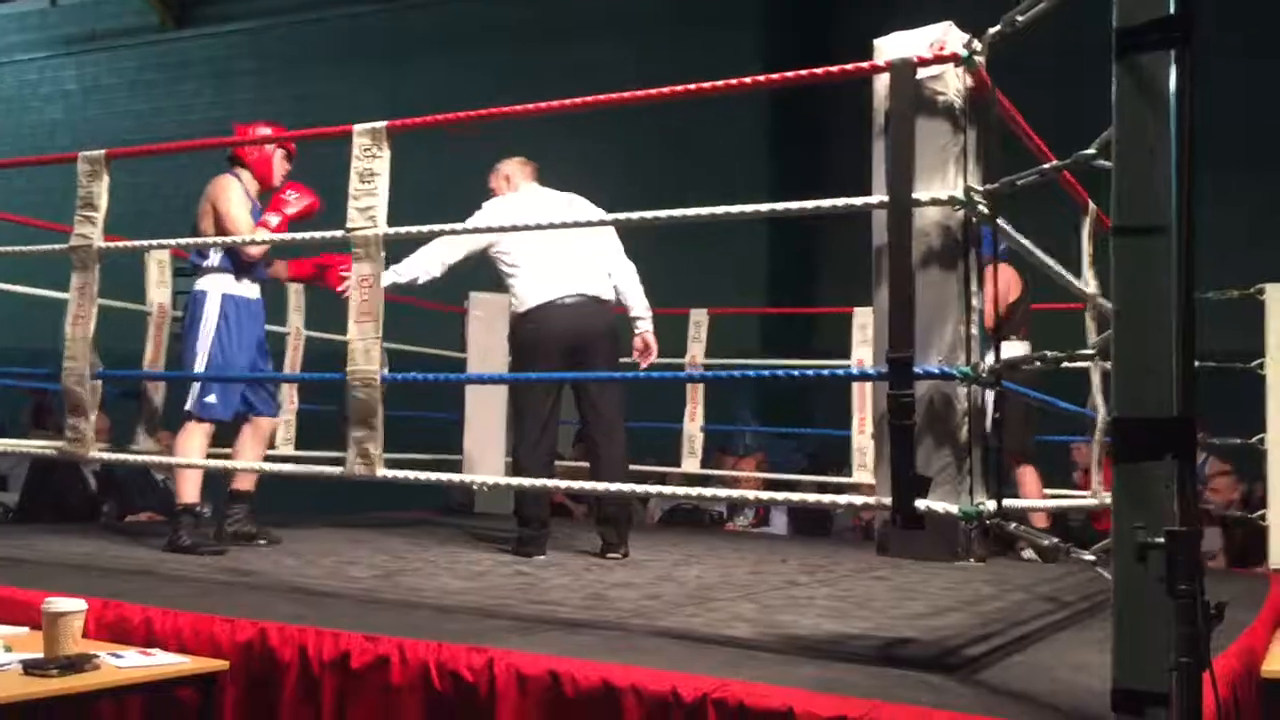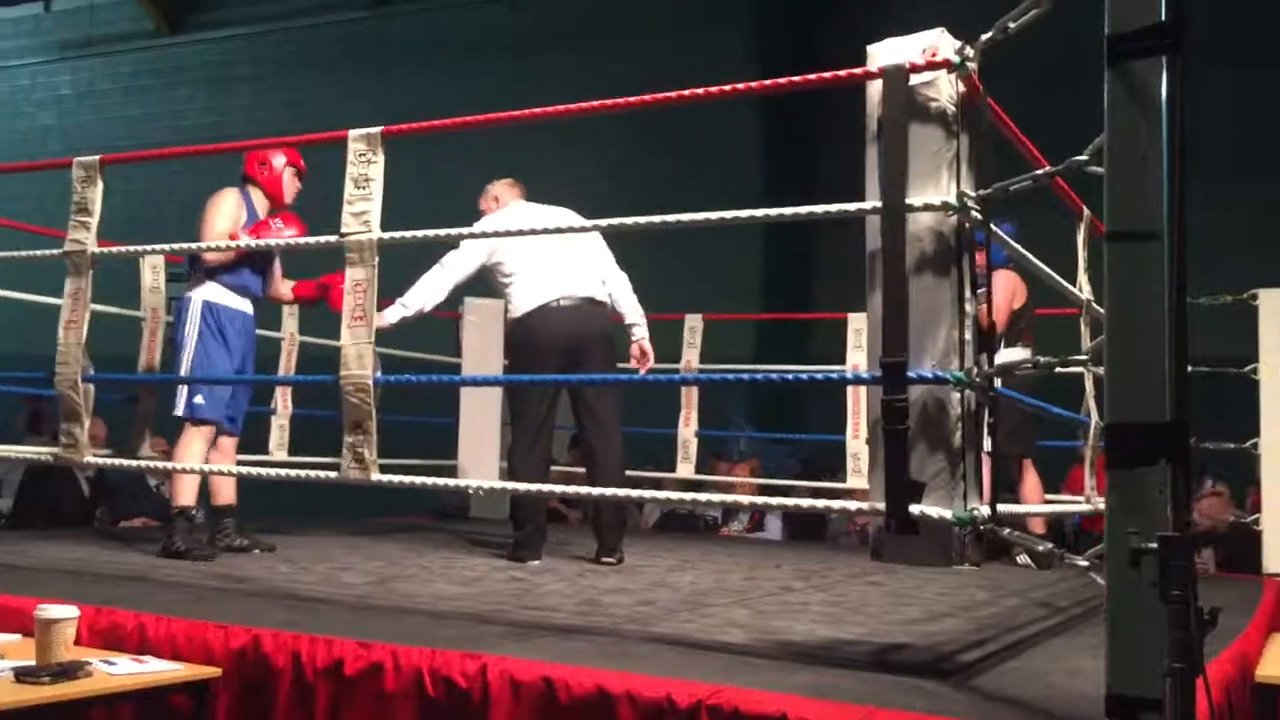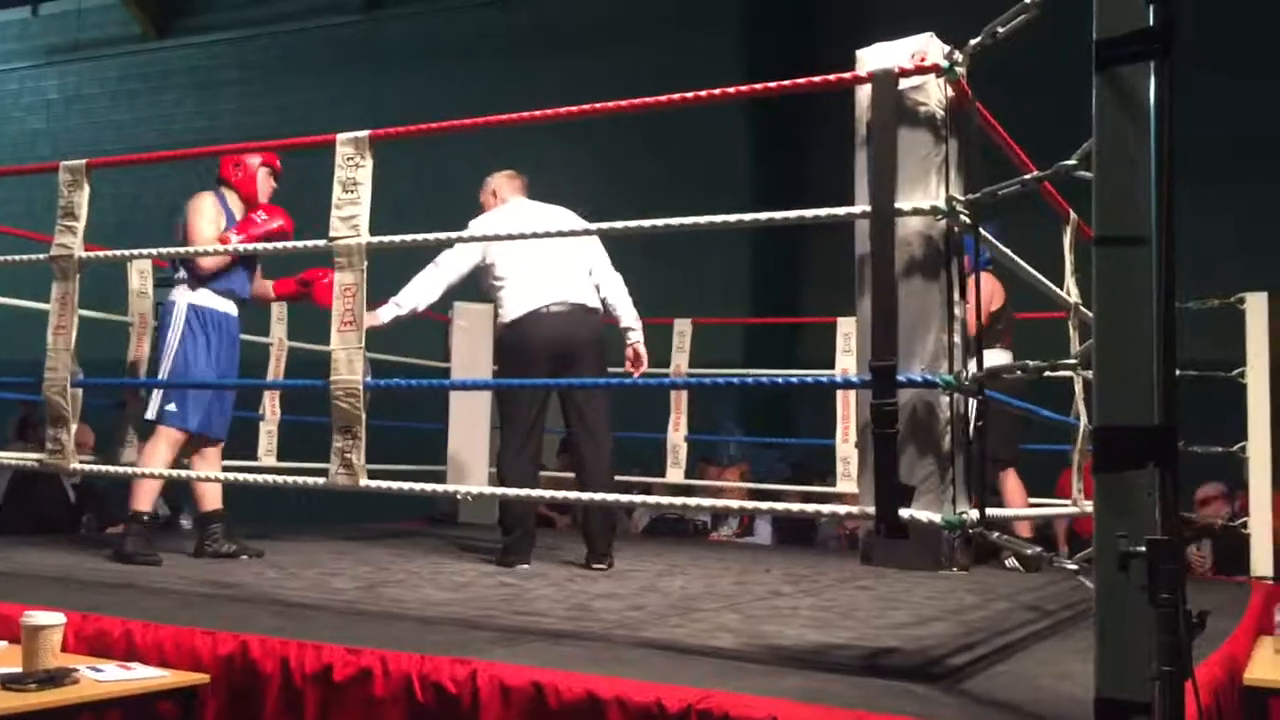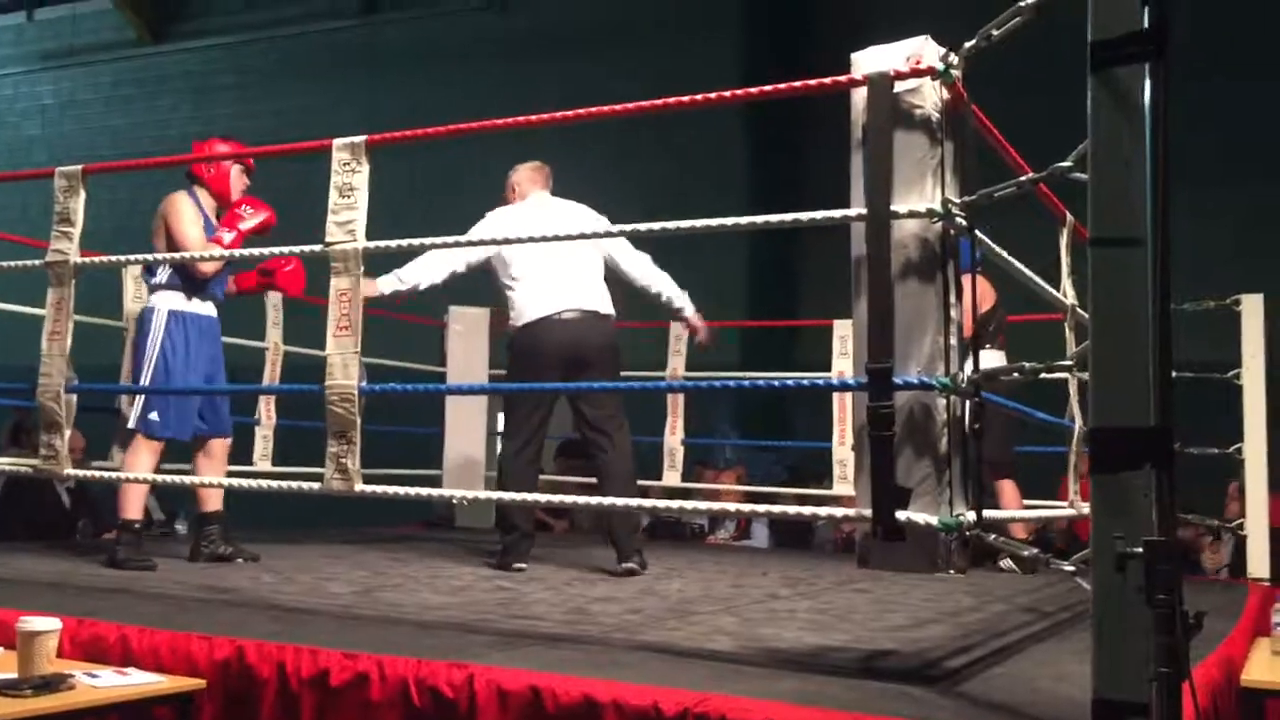
dt=0.3s
person 1, frame 1
left shoulder: (251, 199)
right shoulder: (227, 185)
left elbow: (261, 266)
right elbow: (251, 248)
right wrist: (283, 212)
left hip: (246, 309)
right hip: (220, 305)
left knee: (262, 414)
right knee: (202, 415)
left ankle: (237, 515)
right ankle: (185, 525)
person 1, frame 2
left shoulder: (272, 222)
right shoulder: (230, 199)
left elbow: (277, 289)
right elbow: (209, 252)
left wrist: (320, 289)
right wrist: (258, 236)
left hip: (241, 322)
right hip: (210, 312)
left knee: (227, 431)
right knee: (202, 421)
left ankle: (225, 528)
right ankle: (181, 528)
person 1, frame 3
left shoulder: (249, 221)
right shoulder: (207, 203)
left elbow: (257, 287)
right elbow: (203, 260)
left wrist: (301, 285)
right wrist: (248, 233)
left hip: (225, 325)
right hip: (193, 316)
left knee: (210, 436)
right knee: (174, 427)
left ankle: (213, 534)
right ankle: (134, 532)
person 1, frame 4
left shoulder: (213, 216)
right shoulder: (180, 203)
right elbow: (202, 264)
left wrist: (264, 277)
right wrist: (238, 227)
left hip: (203, 327)
right hip: (173, 322)
left knee: (216, 437)
right knee: (150, 435)
left ankle: (210, 536)
right ankle: (127, 540)
person 2, frame 1
left shoulder: (500, 211)
right shoulder: (583, 206)
left elbow: (441, 252)
right elbow: (622, 267)
left wrist: (381, 278)
right wrist: (643, 323)
left hip: (541, 322)
right hip: (596, 317)
left knee: (534, 430)
right knee: (605, 424)
left ankle: (532, 537)
right ankle: (615, 538)
person 2, frame 2
left shoulder: (493, 227)
right shoulder: (572, 218)
left elbow: (444, 275)
right elbow: (615, 277)
left wrist: (390, 315)
right wrist: (638, 331)
left hip: (537, 325)
right hip: (592, 319)
left knee: (531, 435)
right knee: (602, 430)
left ankle: (528, 542)
right ankle: (610, 543)
person 2, frame 3
left shoulder: (487, 226)
right shoulder: (570, 219)
left elbow: (439, 274)
right elbow: (610, 280)
left wrist: (384, 313)
right wrist: (633, 334)
left hip: (527, 331)
right hip: (582, 325)
left knee: (520, 439)
right knee: (592, 435)
left ankle: (517, 547)
right ankle: (600, 549)
person 2, frame 4
left shoulder: (502, 221)
right shoulder: (586, 216)
left elbow: (445, 259)
right elbow: (638, 264)
left wrist: (382, 285)
right wrist: (685, 306)
left hip: (538, 335)
right hip: (594, 330)
left knee: (523, 442)
right knee: (610, 437)
left ankle: (514, 548)
right ankle: (628, 549)
person 3, frame 1
left shoulder: (997, 271)
right shoulder: (1003, 273)
left elbow: (988, 319)
left hip: (1000, 369)
right hip: (1013, 371)
right knee: (1018, 458)
person 3, frame 2
left shoulder: (1002, 277)
right shoulder: (1000, 280)
left elbow: (994, 324)
right elbow: (990, 325)
left wrist: (973, 303)
left hip: (1002, 375)
right hip: (1014, 376)
left knee: (980, 456)
right knee: (1022, 462)
person 3, frame 3
left shoulder: (980, 280)
right shoulder: (981, 282)
left elbow: (971, 327)
left hip: (984, 378)
right hip: (996, 380)
right knee: (1003, 466)
person 3, frame 4
left shoulder: (970, 281)
right shoulder: (972, 284)
left elbow: (964, 329)
left hip: (980, 382)
right hip: (992, 382)
right knee: (998, 472)
